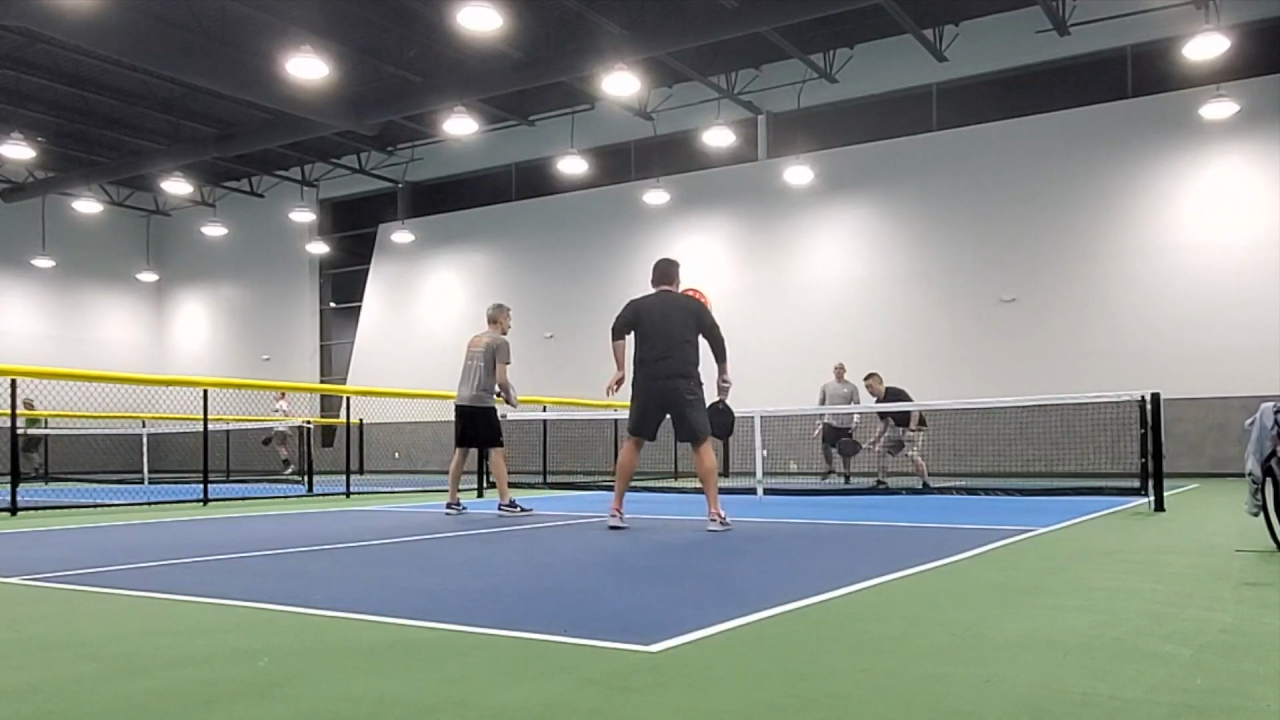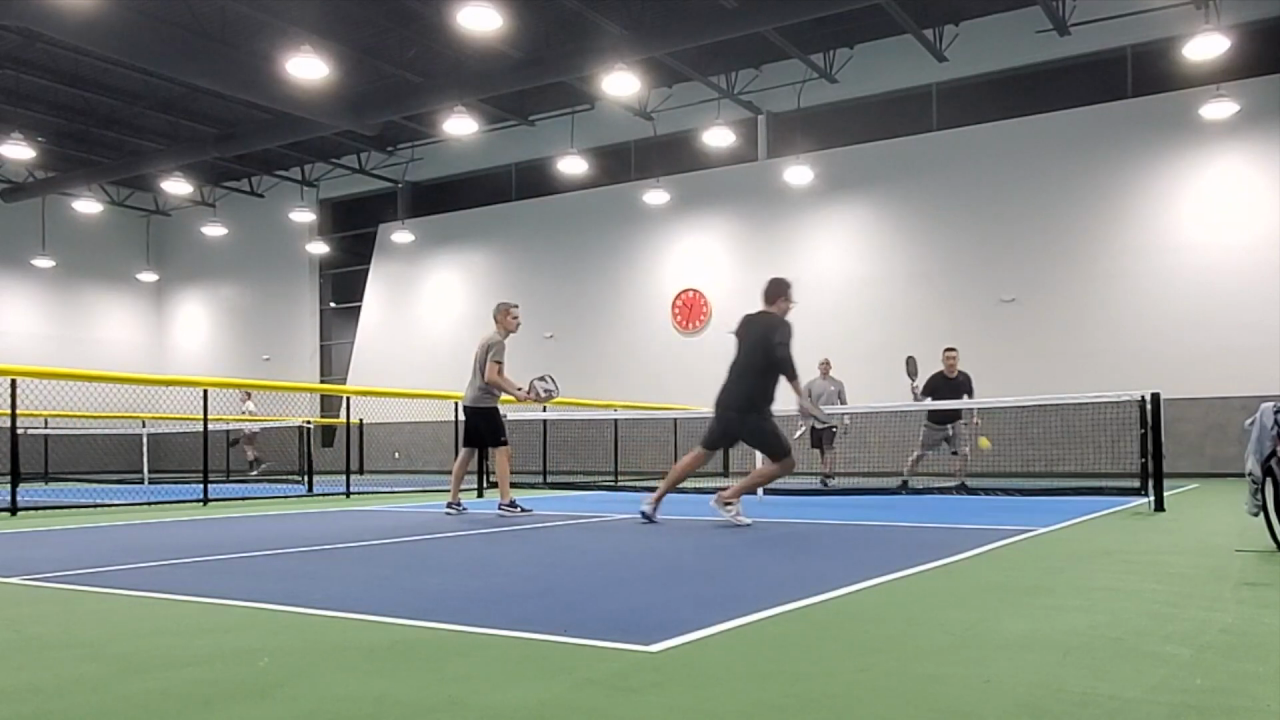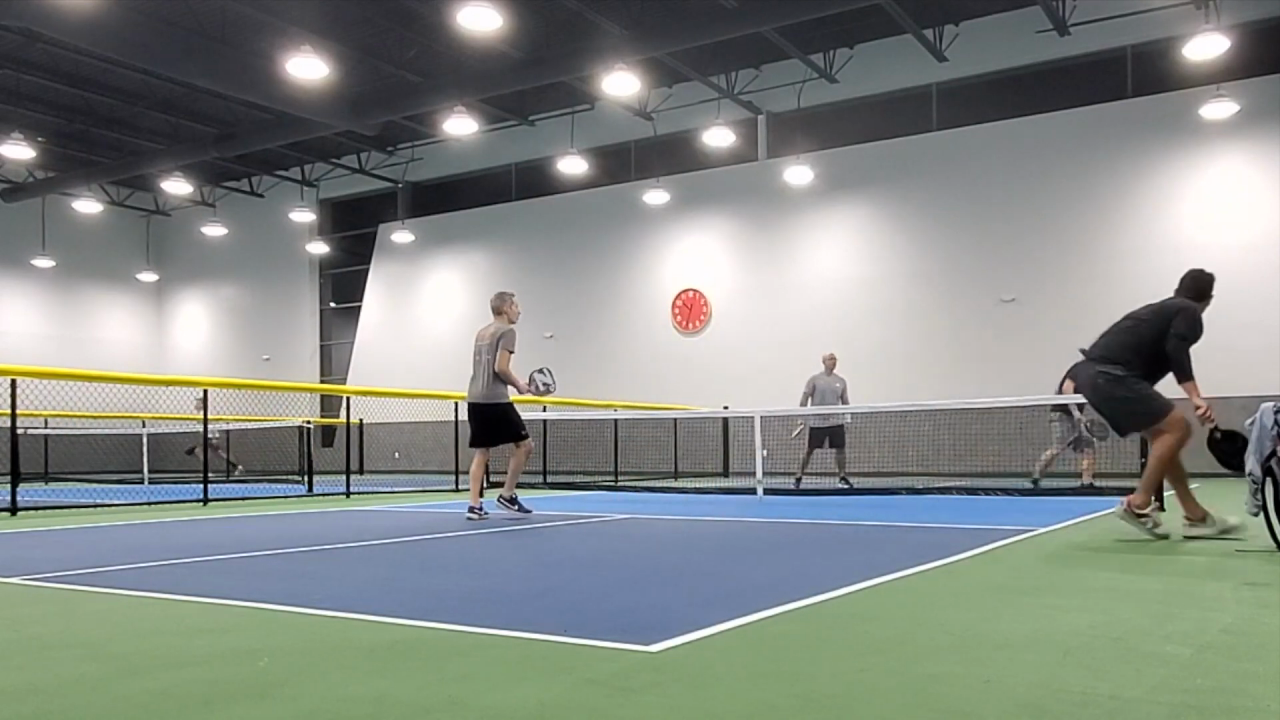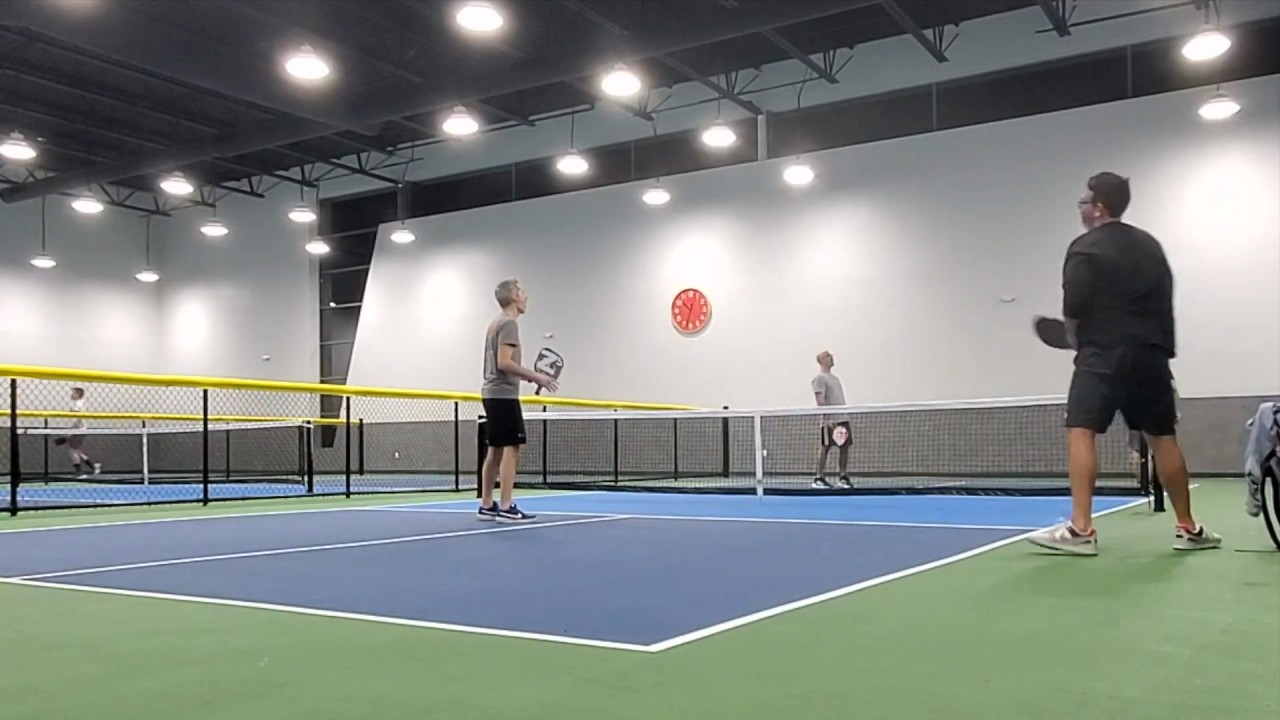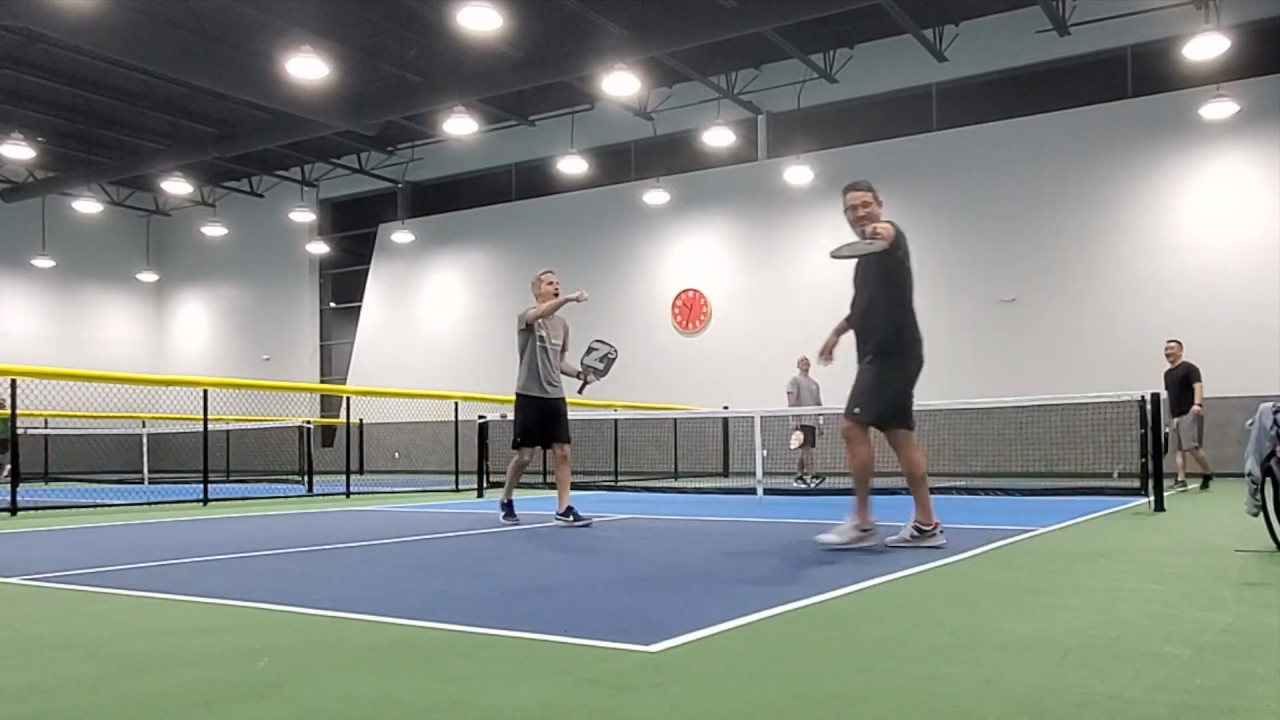
dt=1s
person 1, frame 1
left shoulder: (637, 305)
right shoulder: (694, 305)
left elbow: (618, 331)
right elbow: (715, 338)
left wrist: (621, 370)
right wrist: (723, 373)
left hip: (646, 384)
right hip: (684, 383)
left knee: (633, 442)
right knee: (702, 445)
left ankle: (616, 511)
right ankle: (715, 514)
person 1, frame 2
left shoulder: (749, 321)
right shoulder: (779, 326)
right elbow: (782, 358)
right wrist: (800, 394)
left hip: (728, 403)
right hip: (750, 409)
left knee: (702, 454)
right knee: (784, 463)
left ankle: (654, 501)
right ankle: (728, 498)
person 1, frame 3
left shoulder: (1155, 310)
right shoulder: (1188, 314)
right elbow: (1175, 350)
right wrist: (1195, 397)
left hip: (1091, 372)
right hip: (1109, 374)
left knee: (1163, 432)
right knee: (1177, 427)
left ankle: (1196, 516)
right ankle: (1139, 505)
person 1, frame 4
left shoulder: (1086, 248)
right shoulder: (1150, 245)
left elbow: (1074, 304)
right elbow: (1163, 295)
left wrist: (1078, 337)
left hip: (1103, 353)
right hip: (1151, 351)
left knee: (1080, 433)
right knee: (1163, 438)
left ankle: (1080, 529)
right ankle: (1187, 528)
person 1, frame 5
left shoulder: (886, 238)
right shoulder: (871, 253)
left elbow: (886, 232)
left wrist: (881, 230)
right wrist: (837, 332)
left hip: (892, 352)
right hip: (886, 354)
left knee: (853, 426)
right knee: (900, 434)
left ankle: (861, 523)
right ankle: (925, 524)
person 2, frame 1
left shoulder: (474, 341)
right shoulder: (500, 342)
right elbow: (501, 379)
left wrist: (498, 392)
right wrist: (509, 397)
left hip: (463, 402)
right hip: (481, 404)
left knee: (461, 451)
right knee: (496, 451)
left ankle: (452, 501)
right ankle: (505, 502)
person 2, frame 2
left shoulder: (490, 340)
right shoulder: (497, 342)
left elbow: (500, 376)
right elbow: (490, 378)
left wrist: (521, 390)
right wrist: (514, 393)
left hip: (472, 403)
right hip: (484, 404)
left knee: (467, 451)
right knee: (502, 451)
left ankle: (453, 501)
right ankle: (506, 502)
person 2, frame 3
left shoulder: (482, 332)
right shoulder: (507, 331)
right elbow: (500, 368)
left wrist: (514, 382)
right wrist: (518, 384)
left hip: (475, 399)
right hip: (495, 400)
left knee: (481, 452)
right knee: (524, 445)
left ankle: (474, 505)
right ankle: (507, 495)
person 2, frame 4
left shoulder: (496, 324)
right shoulder: (509, 323)
right elbow: (504, 363)
left wrist: (531, 377)
right wrist: (536, 376)
left hip: (493, 394)
right hip: (503, 395)
left knee: (496, 451)
right knee: (511, 450)
left ankle: (487, 505)
right ankle: (506, 508)
person 2, frame 5
left shoulder: (562, 324)
right shoulder: (527, 317)
right elbow: (541, 312)
left wrist: (579, 373)
right wrist: (569, 299)
left hip: (555, 397)
right hip: (529, 396)
left knee: (563, 453)
right knee: (524, 455)
left ankle: (564, 509)
right ankle: (506, 500)
